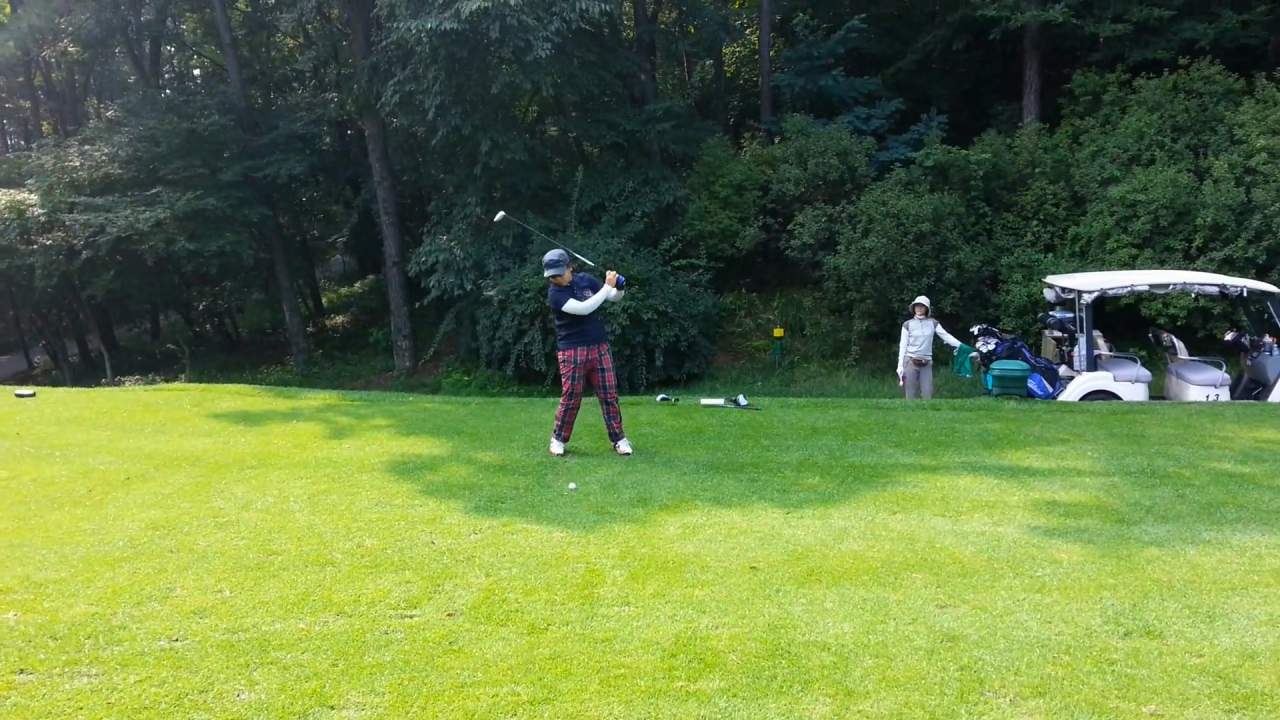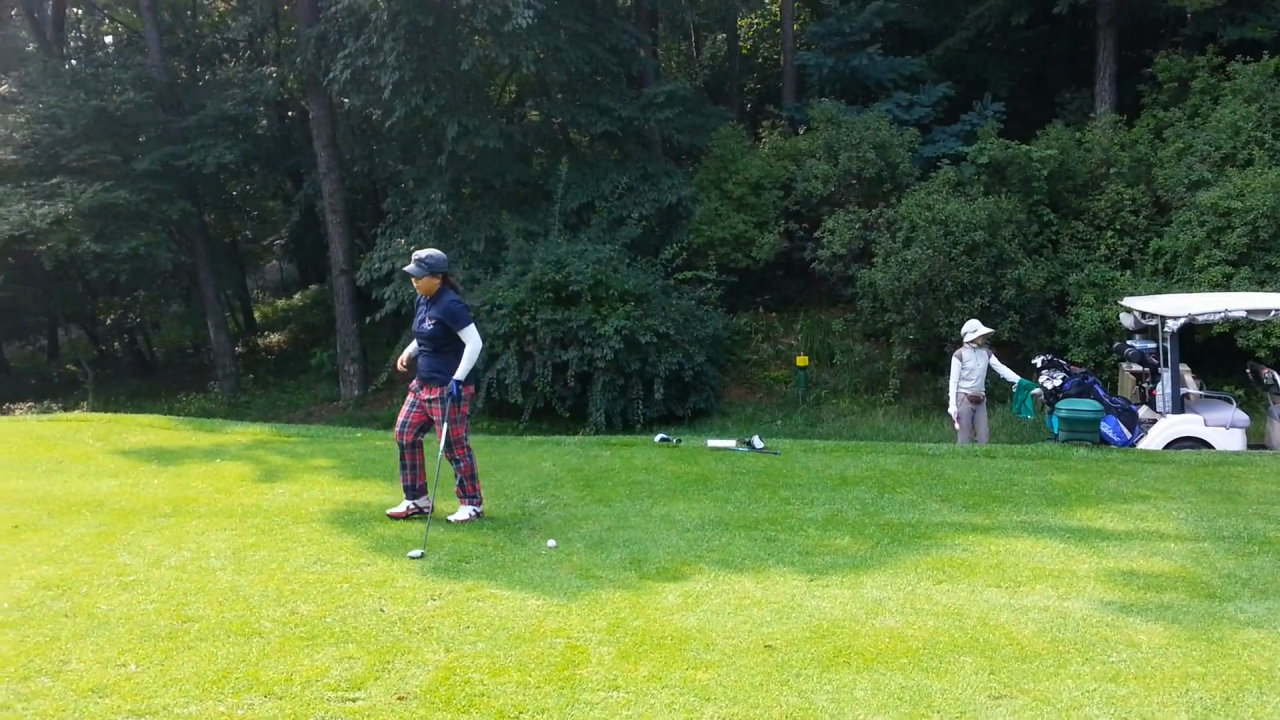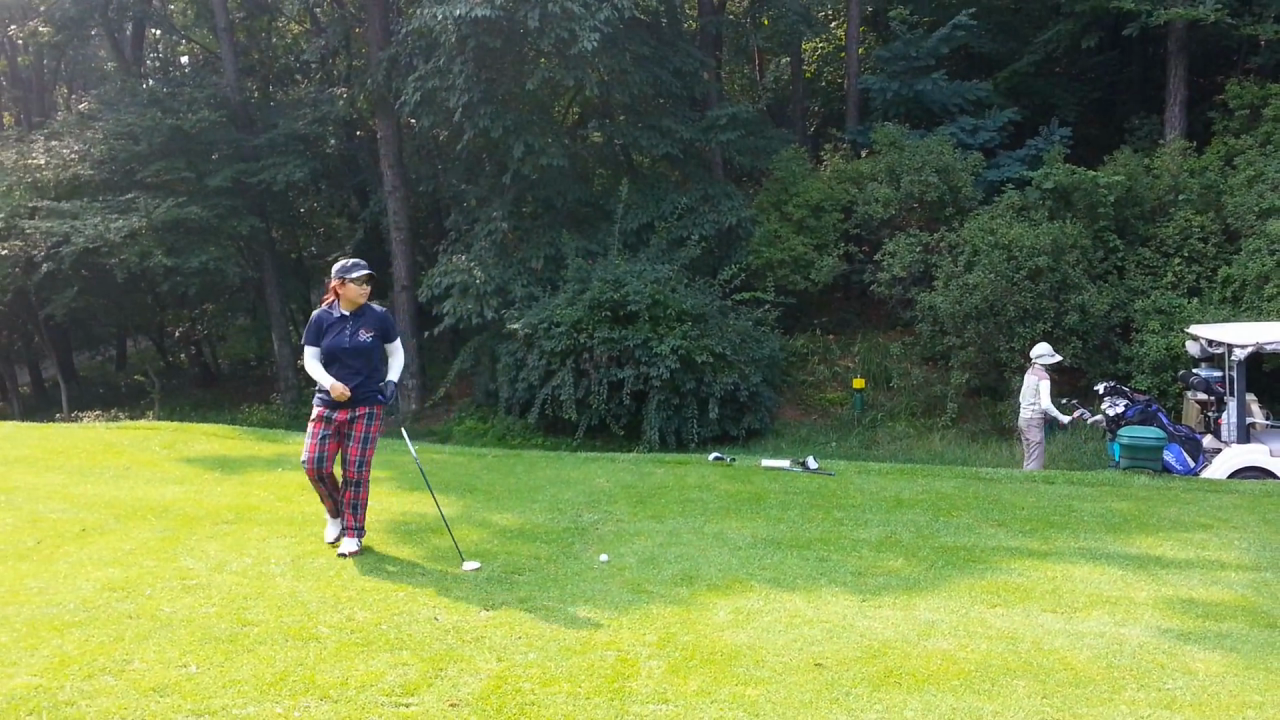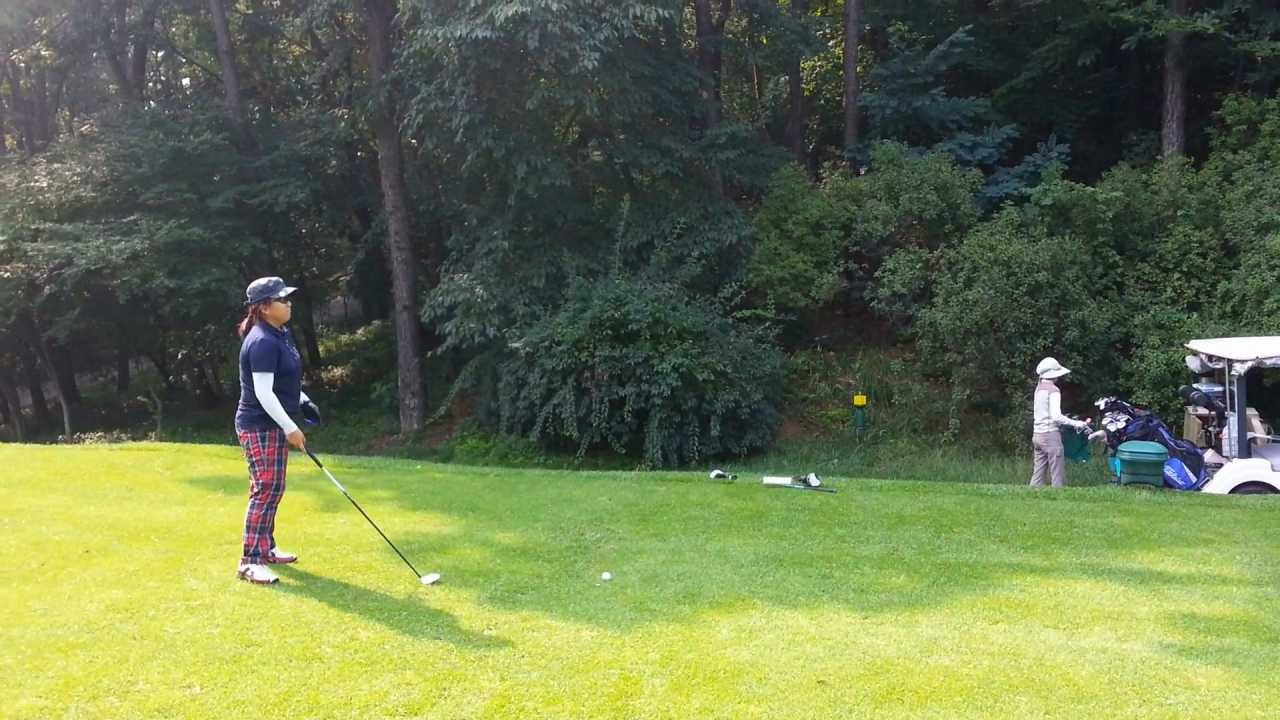
dt=1s
person 1, frame 1
left shoulder: (585, 280)
right shoulder: (555, 292)
left elbow: (614, 297)
right elbow: (584, 308)
left wrist: (617, 289)
right wrist: (607, 286)
left hip: (599, 346)
right hip: (571, 350)
left knee: (608, 393)
right knee: (571, 397)
right ankle: (558, 439)
person 1, frame 2
left shoulder: (450, 305)
right shoulder: (424, 301)
left elbow: (474, 343)
left wrist: (458, 379)
right wrist: (409, 351)
left hip: (449, 388)
right hip: (424, 383)
left knee: (455, 446)
right knee: (405, 435)
left ankle: (472, 503)
right ankle: (417, 499)
person 1, frame 3
left shoulder: (380, 317)
right shoulder: (321, 318)
left elbow: (396, 355)
right elbow: (310, 360)
left wrist: (390, 383)
right wrist: (330, 383)
left hip: (368, 407)
right hip: (328, 405)
left knee: (356, 471)
right knee: (313, 463)
left ankle: (352, 533)
right ankle: (335, 511)
person 1, frame 4
left shoulder: (282, 335)
right shoulder: (262, 342)
right elbow: (264, 393)
left wrist: (304, 401)
right wrist: (291, 428)
left hip: (274, 425)
right hip: (260, 426)
left knee: (269, 488)
right knee: (267, 489)
left ankle: (265, 548)
right ankle: (251, 561)
